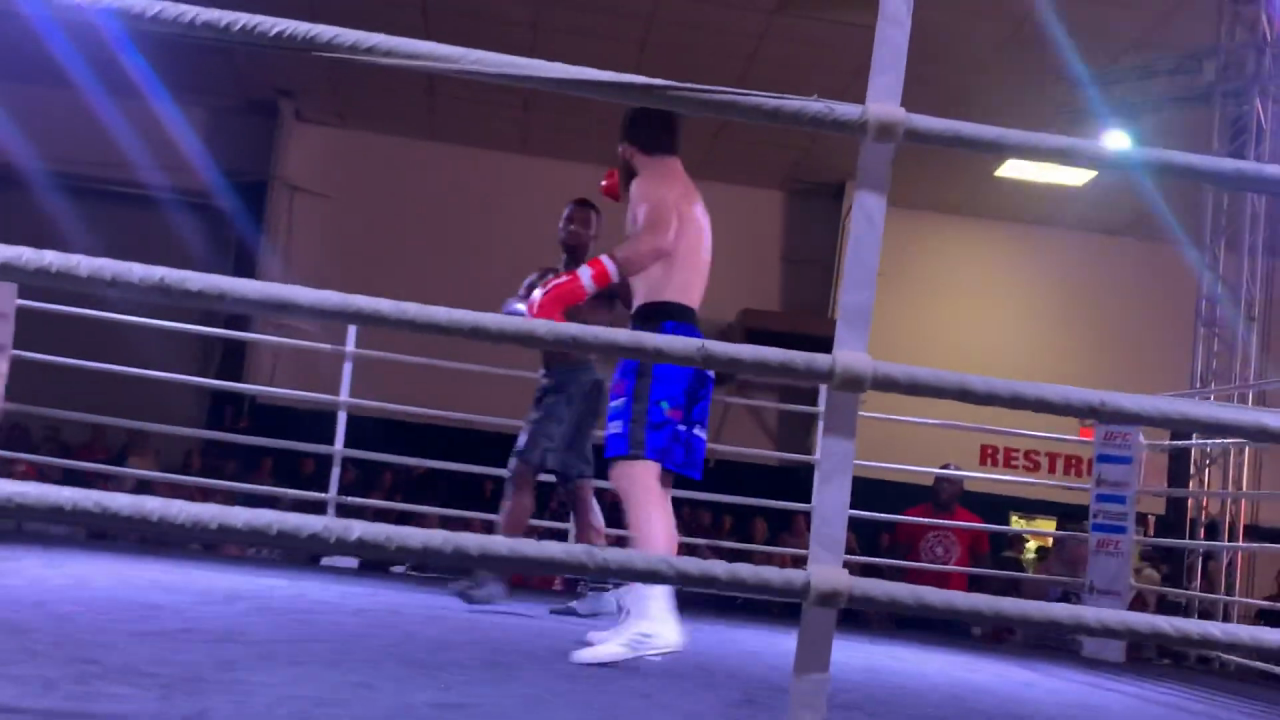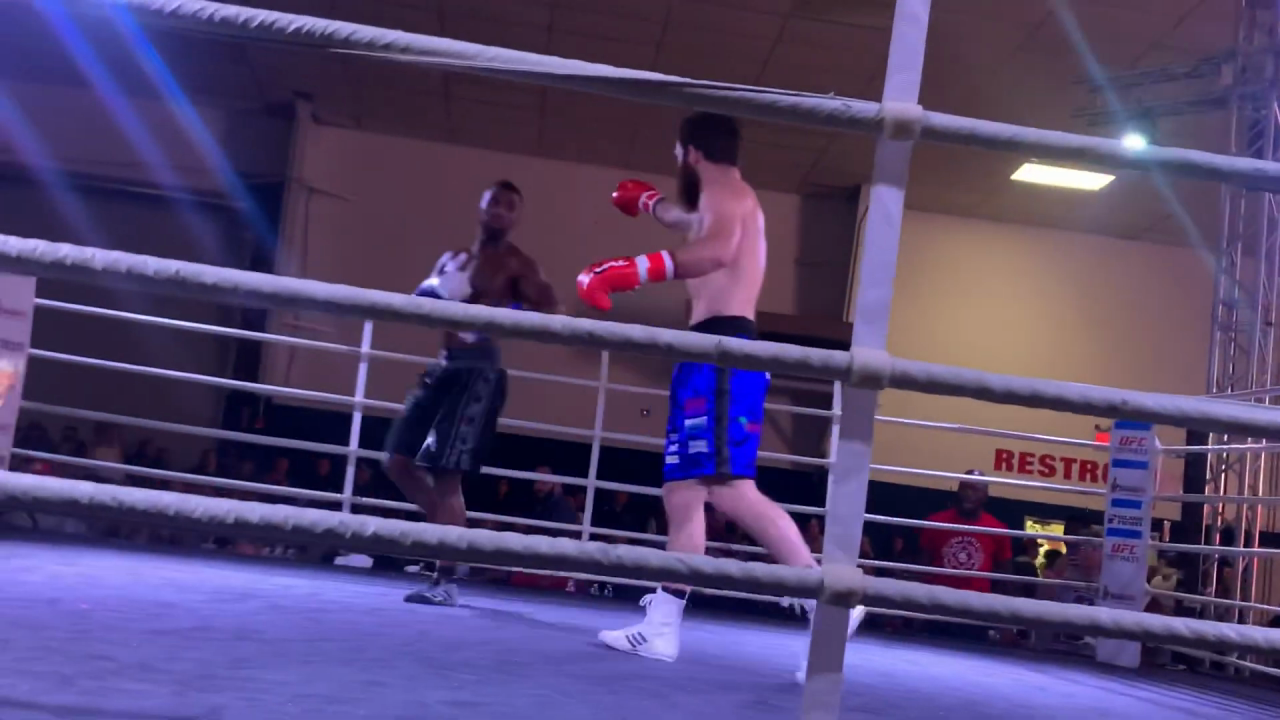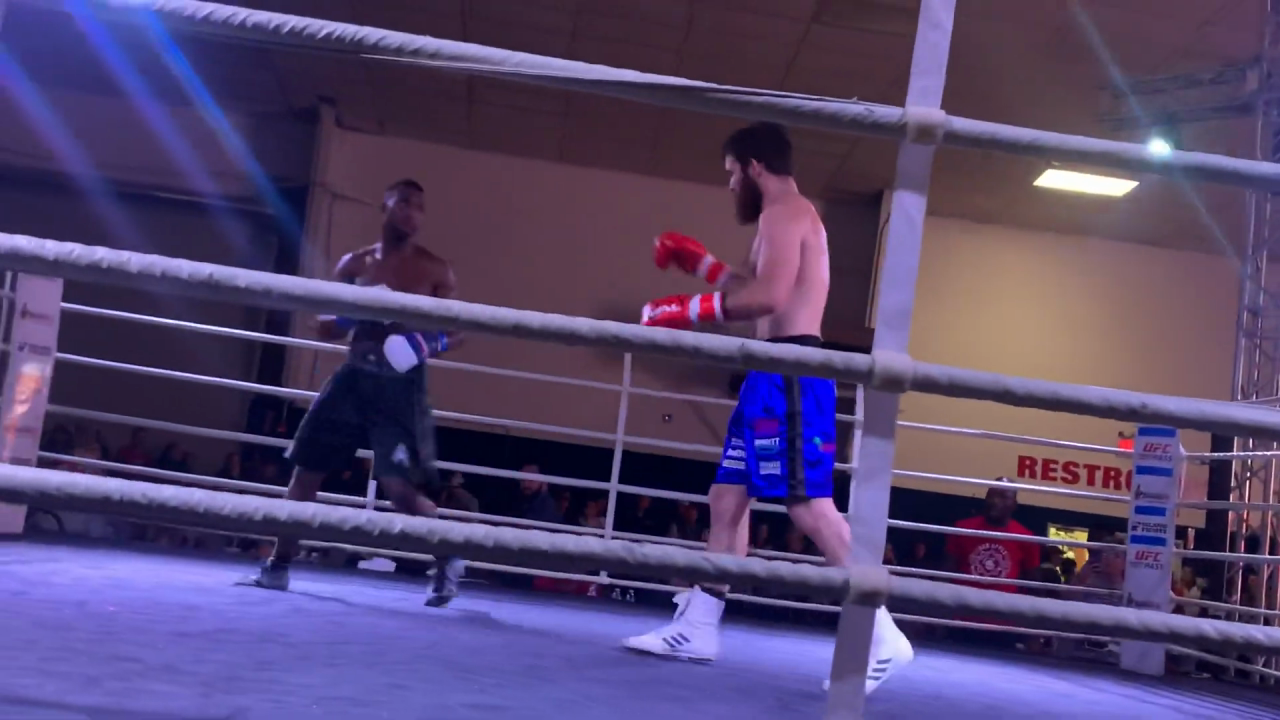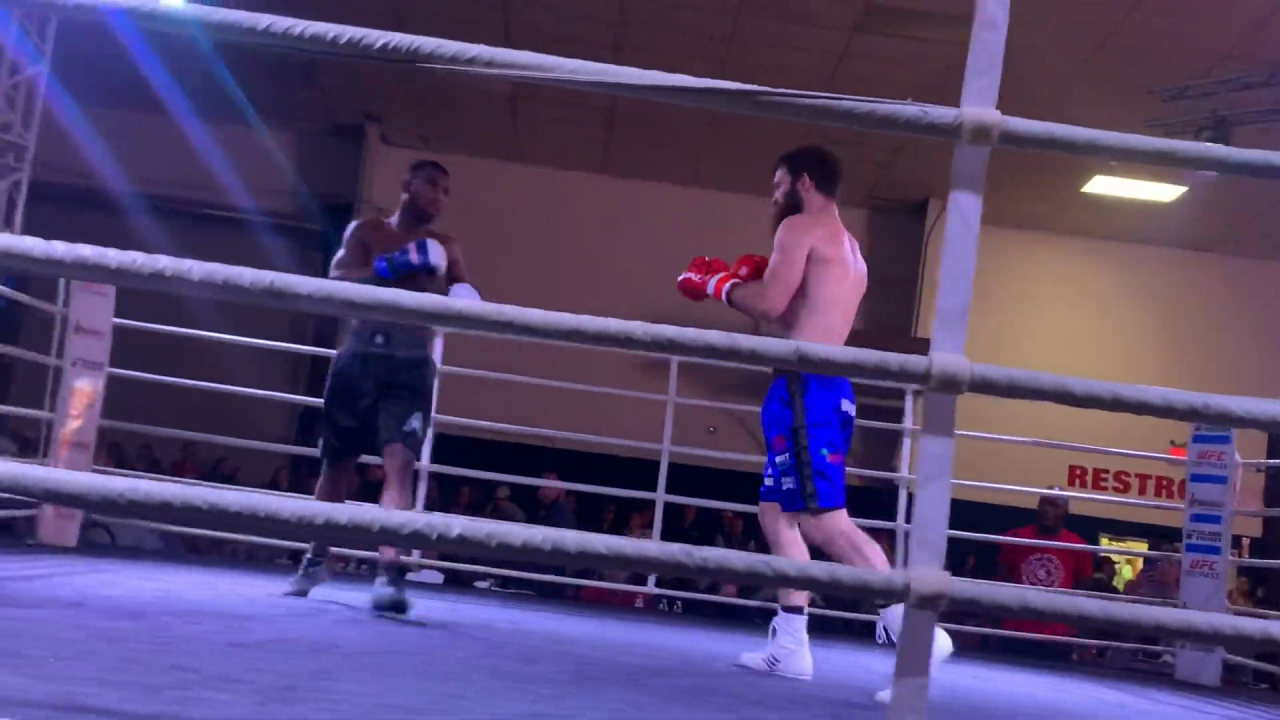
dt=0.3s
person 1, frame 1
left shoulder: (651, 182)
right shoulder: (687, 193)
left elbow: (657, 241)
left wrist: (579, 282)
right wrist: (623, 190)
left hip: (659, 336)
right hip: (689, 346)
left knee: (633, 471)
right knee: (652, 484)
left ankle: (651, 619)
right ankle: (653, 617)
person 1, frame 2
left shoulder: (725, 193)
right shoulder: (725, 204)
left elbow: (716, 251)
right elbow: (684, 219)
left wrist: (632, 271)
right wrist: (646, 200)
right hip: (708, 358)
left knee: (735, 491)
right knee: (682, 493)
right ankle: (659, 628)
person 1, frame 3
left shoulder: (783, 212)
right shoulder: (790, 220)
left elbow: (770, 294)
right elbow: (751, 282)
left wrist: (687, 310)
right wrist: (696, 260)
left hip: (789, 373)
right hip: (774, 377)
left knee: (811, 508)
right knee: (727, 498)
left ankle: (882, 639)
right ankle: (696, 628)
person 1, frame 4
left shoulder: (798, 228)
right shoulder: (848, 248)
left elbow: (768, 304)
left wrist: (716, 282)
right wrist: (757, 279)
left hip: (806, 384)
right hip: (827, 387)
left knee: (825, 520)
right knee: (776, 514)
right ankle: (790, 644)
person 2, frame 1
right shoulder: (542, 278)
right elbow: (512, 310)
right wrist: (521, 311)
left hip: (578, 383)
right hip: (555, 382)
left knee: (521, 474)
right knee: (578, 489)
left ankle: (494, 575)
right ankle: (599, 589)
person 2, frame 2
left shoulder: (517, 263)
right shoulder: (452, 260)
left elbow: (549, 312)
right elbow: (421, 303)
left wrist: (499, 314)
right wrist: (428, 294)
left hip: (477, 373)
right hip: (444, 370)
left knee: (444, 478)
right knee: (398, 464)
left ankle: (447, 579)
person 2, frame 3
left shoulder: (433, 268)
right shoulder: (353, 263)
right elbow: (324, 326)
left wrist: (430, 344)
right wrist: (350, 315)
left hip: (401, 384)
right hip: (354, 377)
left knee: (399, 489)
right knee: (306, 472)
left ankle: (448, 561)
right ankle: (277, 567)
person 2, frame 4
left shoulder: (445, 250)
right shoulder: (365, 232)
right elbow: (339, 282)
left wrist: (469, 301)
right wrist: (390, 266)
left hip: (409, 366)
right hip: (358, 358)
left knee: (399, 461)
right knee: (338, 465)
left ankle: (390, 576)
right ankle: (317, 560)
